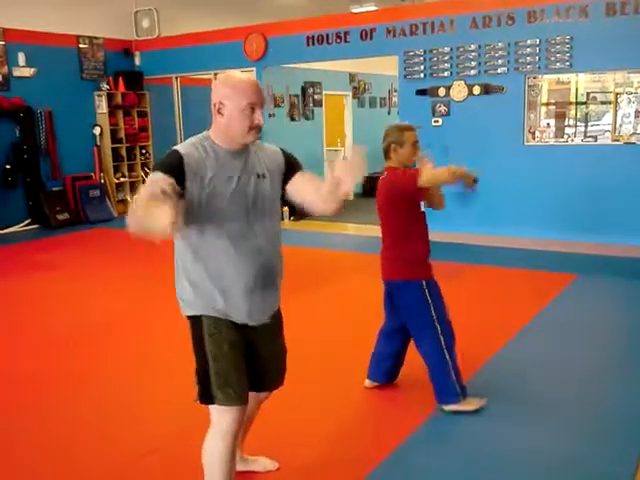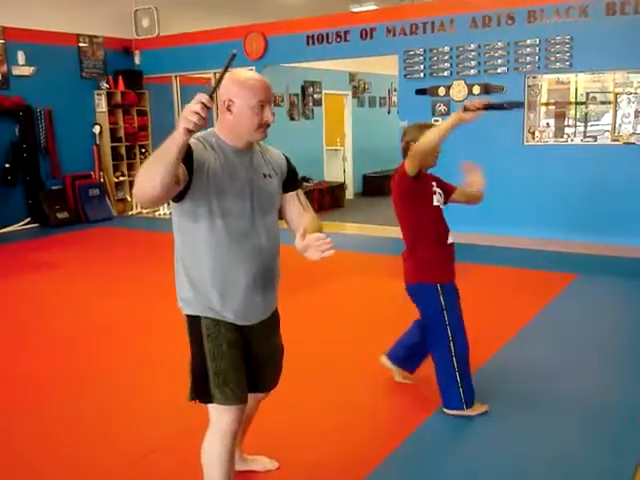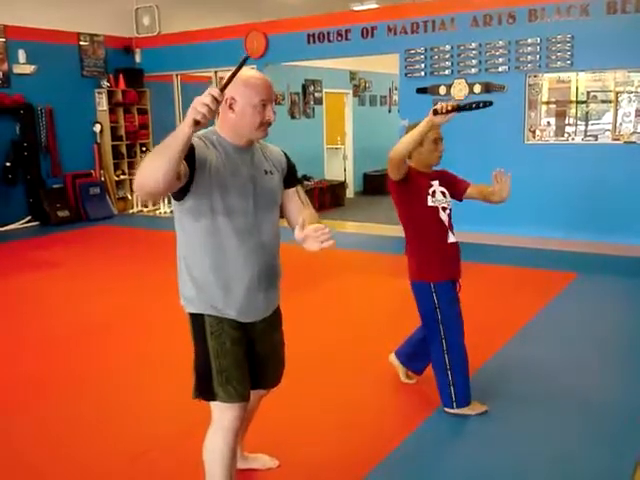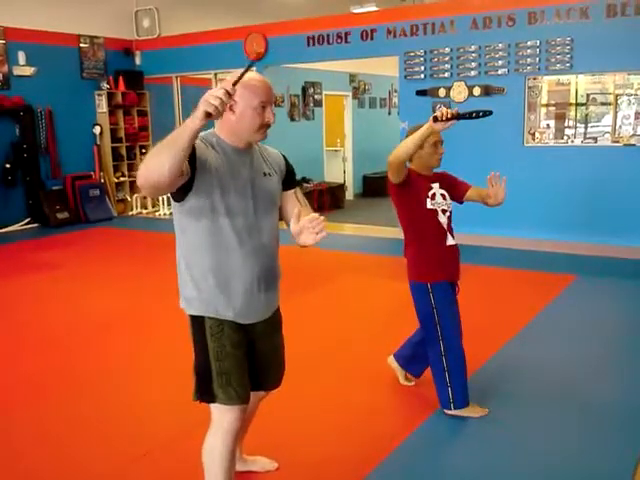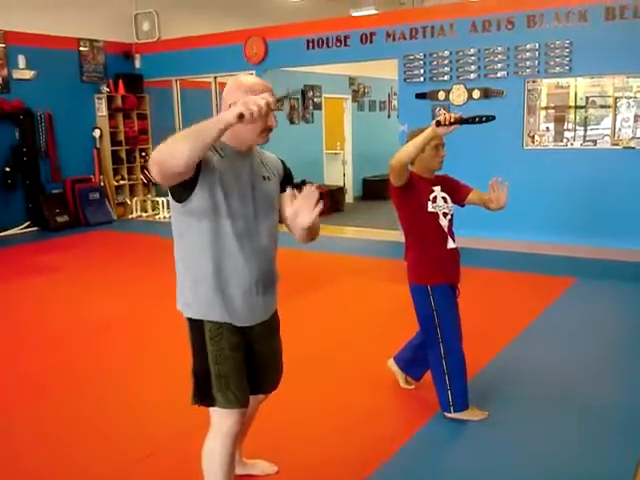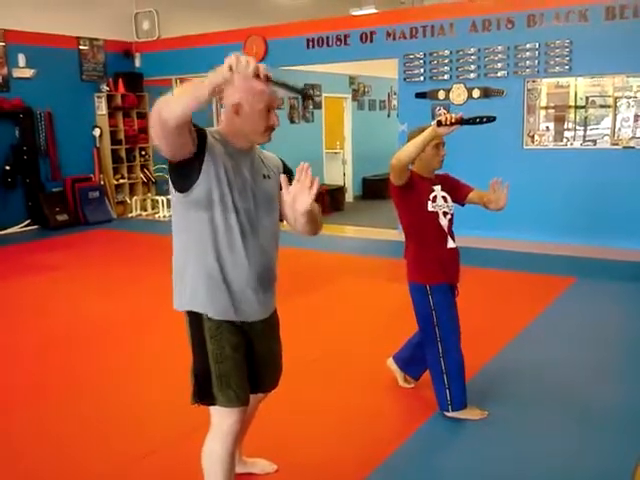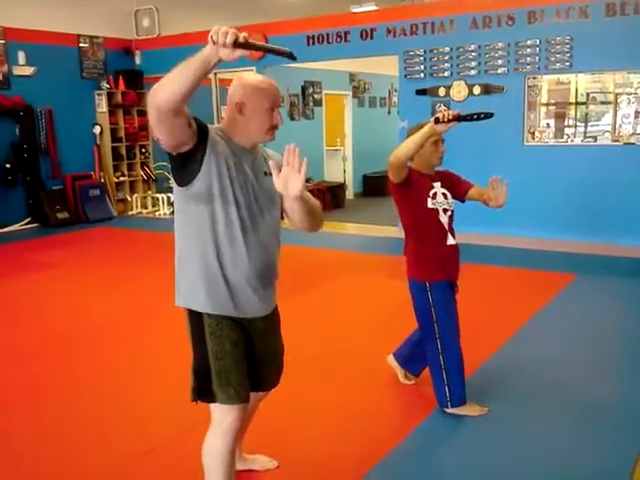
dt=0.3s
person 1, frame 1
left shoulder: (274, 157)
right shoulder: (185, 160)
left elbow: (320, 200)
right elbow: (137, 216)
left wrist: (338, 186)
right wrist: (156, 214)
left hip: (264, 304)
right hip: (213, 309)
left knee: (259, 389)
right knee: (227, 414)
person 1, frame 2
left shoulder: (276, 161)
right shoulder: (193, 154)
left elbow: (301, 216)
right elbow: (145, 194)
left wrist: (311, 239)
right wrist: (181, 136)
left hip: (262, 304)
right hip: (212, 308)
left knee: (256, 391)
right knee: (226, 413)
person 1, frame 3
left shoulder: (276, 158)
right shoulder: (195, 153)
left elbow: (302, 213)
right elbow: (145, 187)
left wrist: (309, 233)
right wrist: (188, 128)
left hip: (263, 300)
right hip: (215, 306)
left knee: (257, 388)
right knee: (228, 410)
person 1, frame 4
left shoulder: (275, 160)
right shoulder: (196, 155)
left elbow: (298, 213)
right elbow: (149, 181)
left wrist: (306, 229)
right wrist: (196, 121)
left hip: (264, 303)
right hip: (216, 309)
left knee: (257, 390)
right knee: (228, 412)
person 1, frame 5
left shoulder: (273, 166)
right shoulder: (197, 159)
left elbow: (303, 232)
right elbow: (161, 167)
left wrist: (304, 222)
right wrist: (227, 118)
left hip: (261, 306)
right hip: (215, 311)
left knee: (256, 393)
right knee: (227, 415)
person 1, frame 6
left shoulder: (271, 165)
right shoulder: (196, 149)
left elbow: (309, 229)
right elbow: (163, 115)
left wrist: (303, 209)
right wrist: (225, 74)
left hip: (260, 306)
right hip: (214, 308)
left knee: (255, 393)
right knee: (227, 414)
person 1, frame 7
left shoulder: (273, 162)
right shoulder: (198, 146)
left elbow: (312, 223)
right elbow: (161, 102)
left wrist: (295, 196)
right wrist: (212, 54)
left hip: (261, 302)
right hip: (215, 306)
left knee: (256, 390)
right knee: (227, 412)
person 2, frame 1
left shoulder: (397, 181)
right shoulder: (397, 179)
left elbow: (437, 202)
right elbow: (444, 175)
left wrist: (426, 182)
right wrist: (465, 176)
left hip: (396, 268)
right hip: (410, 272)
left knee: (396, 323)
right knee: (436, 333)
left ankle: (378, 375)
right ankle: (452, 396)
person 2, frame 2
left shoulder: (430, 181)
right shoulder: (406, 178)
left elbow: (467, 199)
right elbow: (423, 148)
left wrist: (475, 189)
right wrist: (458, 118)
left hip: (428, 270)
right hip: (430, 274)
left knee: (432, 324)
right knee: (450, 337)
left ankle: (398, 359)
right ankle: (459, 401)
person 2, frame 3
left shoulder: (442, 178)
right shoulder: (403, 179)
left elbow: (477, 191)
right elbow: (395, 156)
left wrist: (496, 194)
right wrist: (430, 121)
left hip: (444, 269)
right hip: (428, 273)
left knee: (438, 327)
right knee: (448, 336)
left ankle: (404, 358)
right ankle: (457, 401)
person 2, frame 4
left shoulder: (443, 180)
right shoulder: (403, 181)
left elbow: (477, 193)
right elbow: (394, 160)
left wrist: (493, 197)
right wrist: (430, 126)
left hip: (445, 271)
right hip: (426, 274)
left knee: (437, 329)
right knee: (445, 337)
left ankle: (403, 360)
right ankle: (456, 402)
person 2, frame 5
left shoulder: (445, 183)
right shoulder: (404, 184)
left elbow: (476, 197)
right elbow: (396, 163)
left wrist: (494, 201)
right wrist: (434, 130)
left hip: (445, 273)
right hip: (426, 277)
left knee: (437, 331)
right knee: (446, 340)
left ankle: (403, 363)
right ankle: (456, 405)
person 2, frame 6
left shoulder: (445, 182)
right shoulder: (405, 183)
left elbow: (477, 196)
right elbow: (398, 162)
left wrist: (494, 201)
right wrist: (435, 130)
left hip: (445, 272)
right hip: (426, 276)
left knee: (436, 330)
right knee: (444, 339)
left ankle: (402, 362)
right ankle: (454, 404)
person 2, frame 7
left shoulder: (446, 178)
right shoulder: (405, 180)
left elbow: (477, 192)
right elbow: (395, 160)
left wrist: (493, 198)
right wrist: (432, 127)
left hip: (445, 269)
right hip: (425, 272)
left knee: (437, 327)
right knee: (443, 335)
left ankle: (403, 359)
right ankle: (453, 401)
